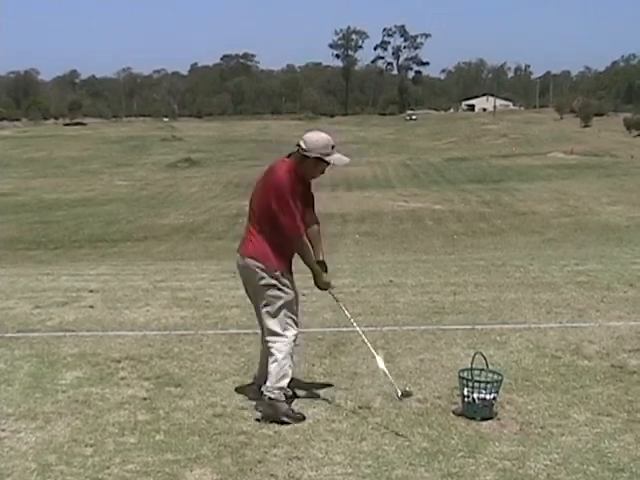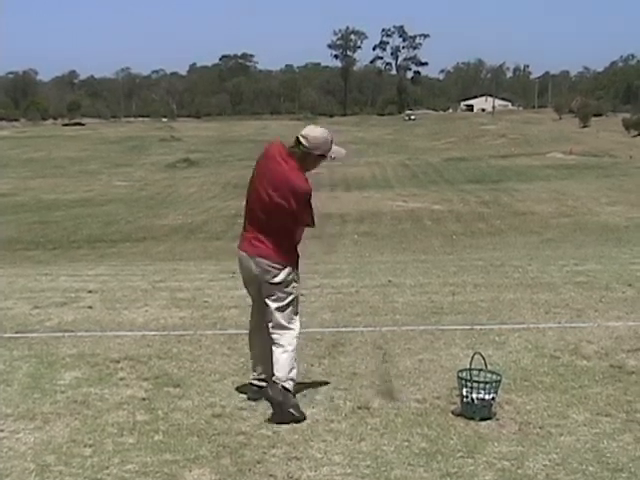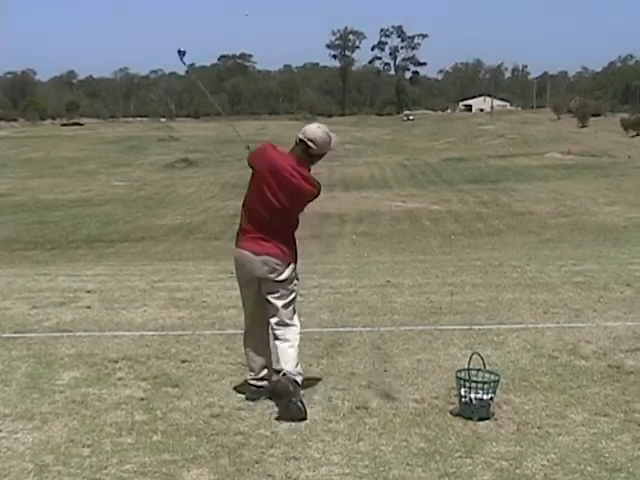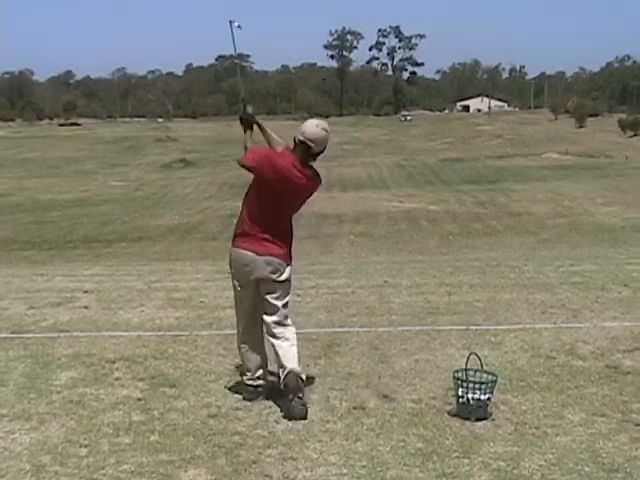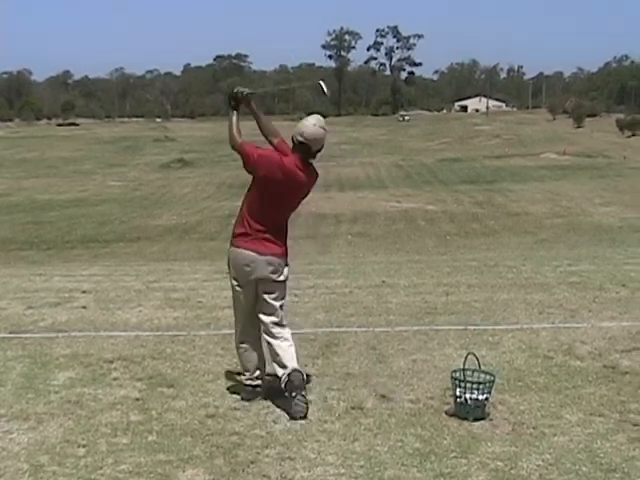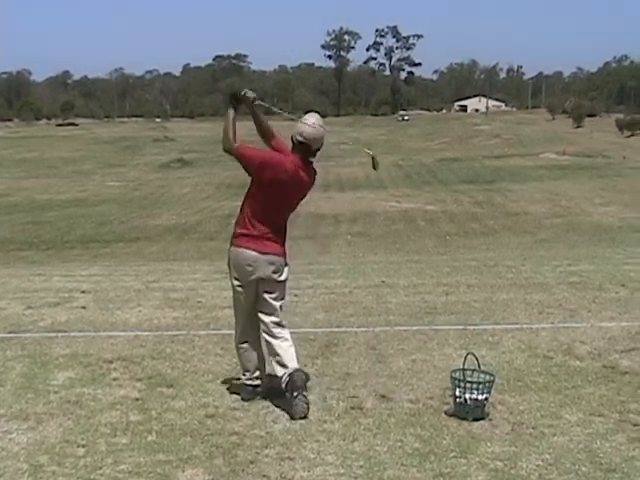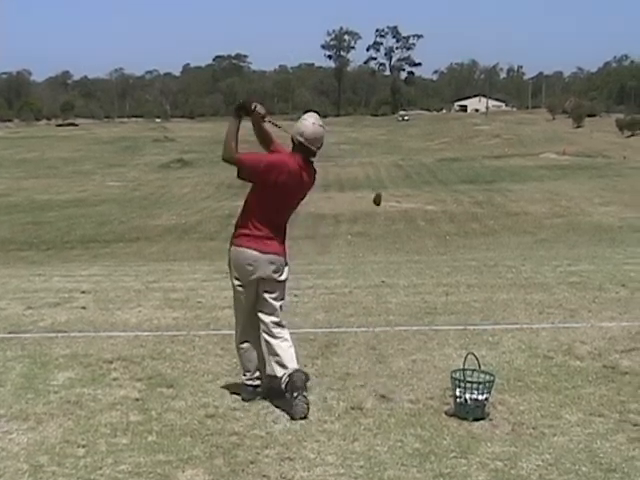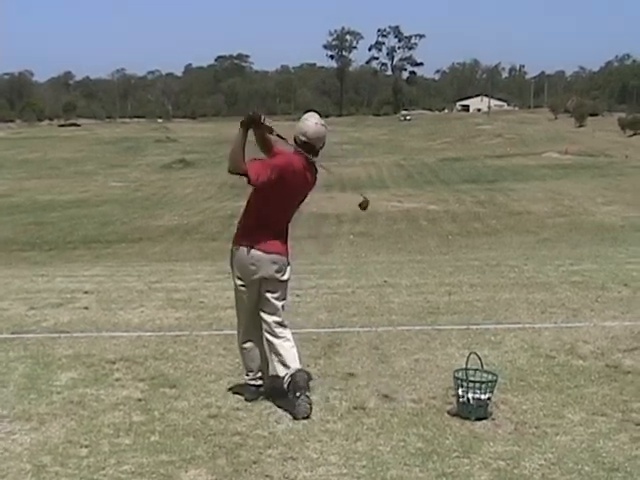
dt=0.1s
person 1, frame 1
left shoulder: (297, 176)
right shoulder: (283, 178)
left elbow: (311, 223)
right elbow: (295, 235)
left wrist: (320, 260)
right wrist: (315, 271)
left hip: (250, 258)
right hip: (269, 264)
left knee: (272, 324)
right knee: (282, 331)
left ankle: (265, 382)
right ankle: (273, 399)
person 1, frame 2
left shoulder: (272, 152)
right shoulder: (299, 186)
right elbow: (302, 228)
left hip: (249, 254)
right hip: (275, 261)
left knee: (262, 321)
right knee: (285, 327)
left ankle: (260, 382)
right ankle: (282, 393)
person 1, frame 3
left shoulder: (268, 156)
right shoulder: (310, 186)
left hip: (245, 253)
right hip: (278, 260)
left knee: (254, 323)
right knee: (284, 325)
left ankle: (257, 382)
right ankle: (287, 380)
person 1, frame 4
left shoulder: (270, 160)
right shoulder: (311, 181)
left elbow: (245, 158)
left wrist: (251, 126)
right wrist: (259, 125)
left hip: (242, 253)
right hip: (275, 259)
left knee: (248, 324)
right knee: (280, 324)
left ankle: (254, 381)
right ankle: (290, 377)
person 1, frame 5
left shoulder: (273, 163)
right shoulder: (310, 176)
left elbow: (235, 142)
right elbow: (275, 138)
left wrist: (236, 109)
right wrist: (251, 106)
left hip: (242, 251)
right hip: (274, 257)
left knee: (246, 323)
right knee: (274, 322)
left ankle: (252, 380)
right ankle: (289, 376)
person 1, frame 6
left shoulder: (276, 163)
right shoulder: (309, 175)
left elbow: (229, 146)
right elbow: (272, 139)
left wrist: (233, 108)
right wrist: (253, 108)
left hip: (243, 251)
right hip: (274, 256)
left knee: (246, 323)
right knee: (274, 323)
left ankle: (252, 381)
right ankle: (290, 376)
person 1, frame 7
left shoulder: (280, 165)
right shoulder: (308, 174)
left elbow: (229, 155)
right elbow: (269, 144)
left wrist: (237, 118)
right wrist: (256, 120)
left hip: (244, 251)
right hip: (274, 255)
left knee: (246, 323)
right knee: (273, 323)
left ankle: (252, 381)
right ankle: (290, 377)
person 1, frame 8
left shoulder: (286, 165)
right shoulder: (310, 173)
left elbow: (235, 167)
right elbow: (270, 151)
left wrist: (245, 128)
right wrist: (259, 129)
left hip: (247, 251)
right hip: (276, 255)
left knee: (248, 324)
right knee: (275, 323)
left ankle: (254, 381)
right ankle: (293, 376)
